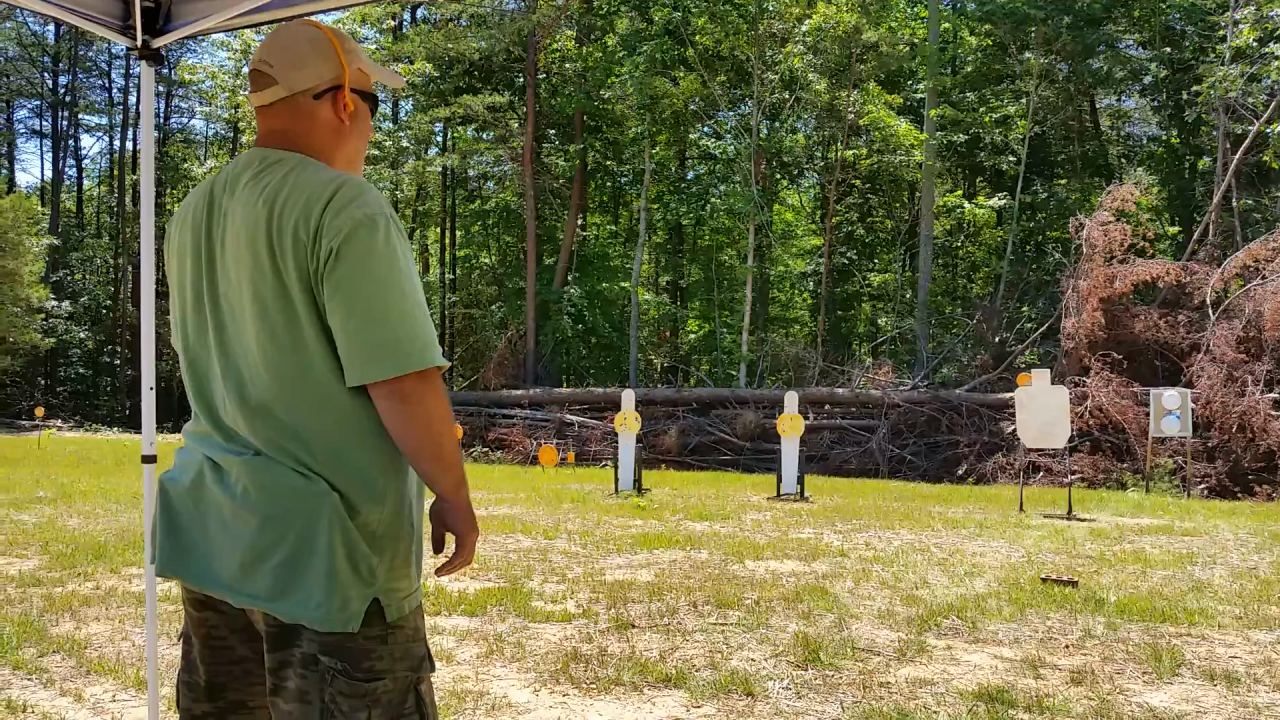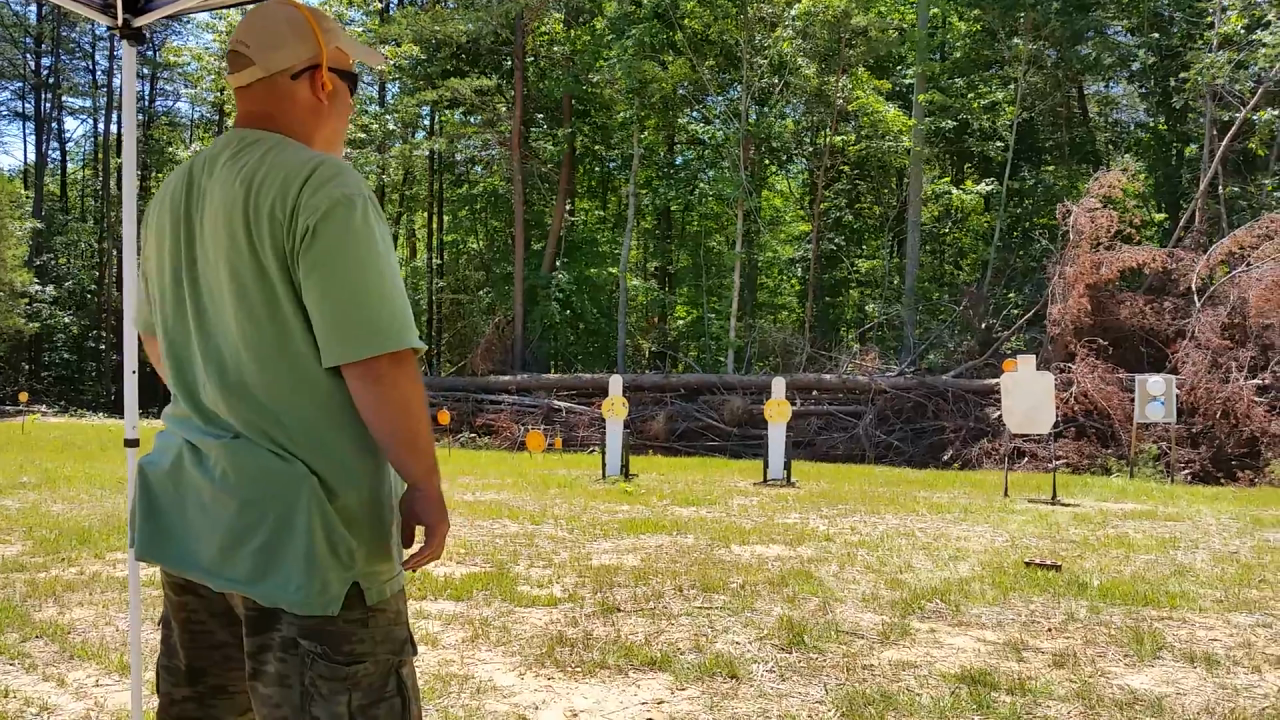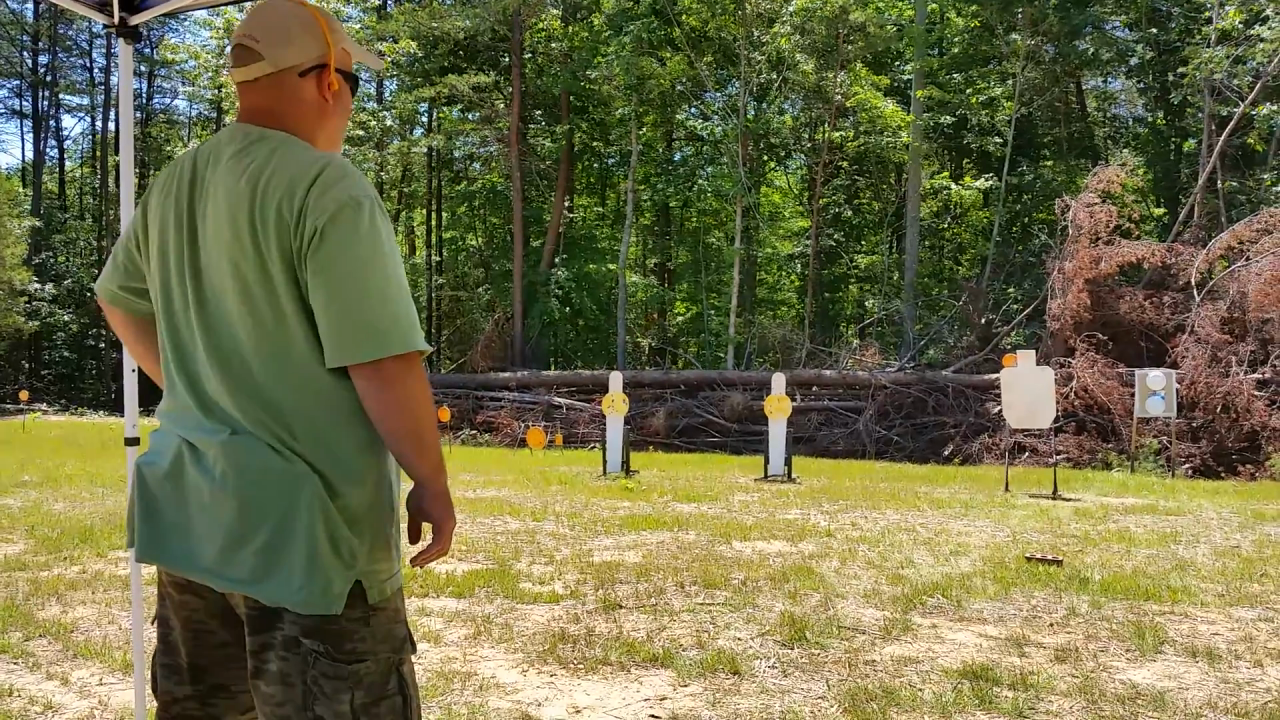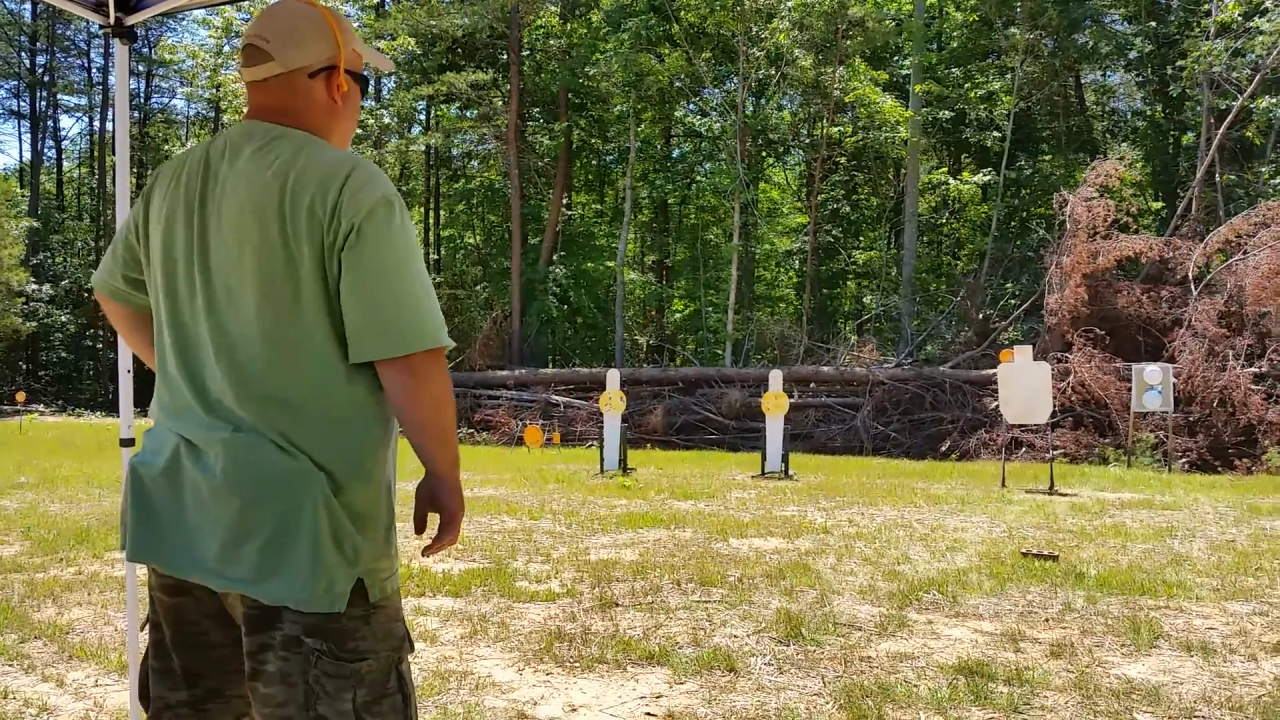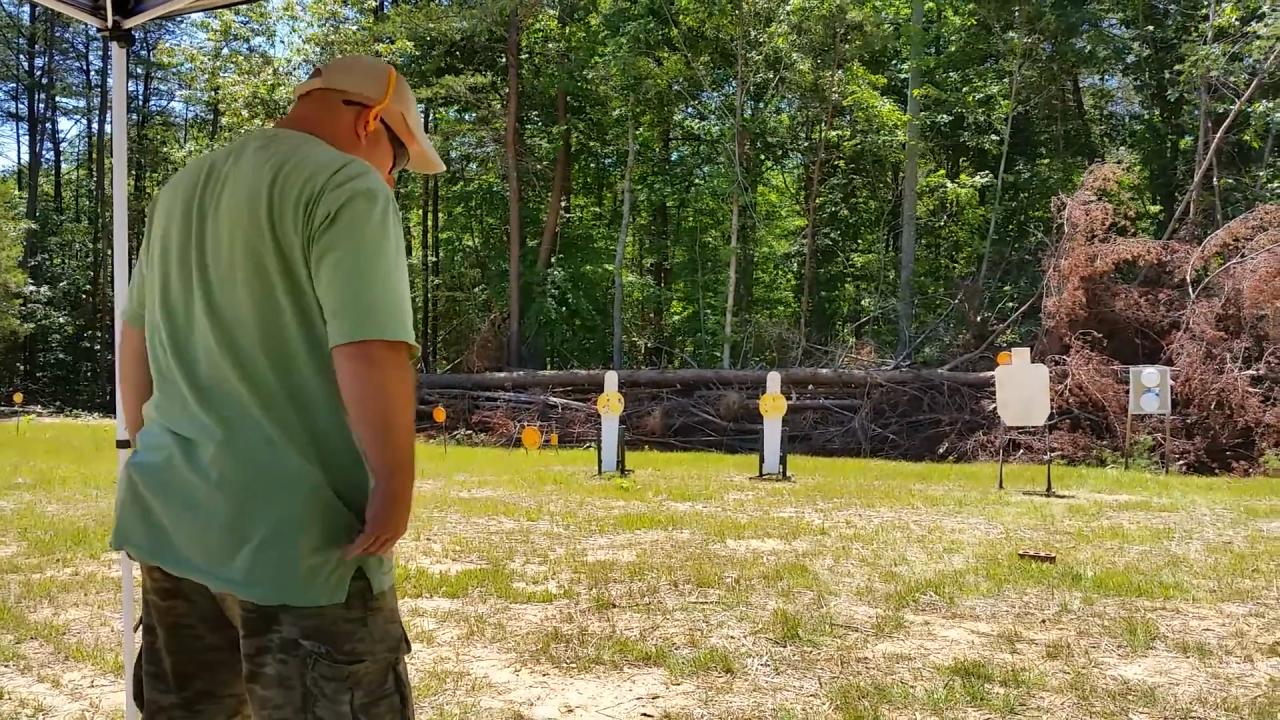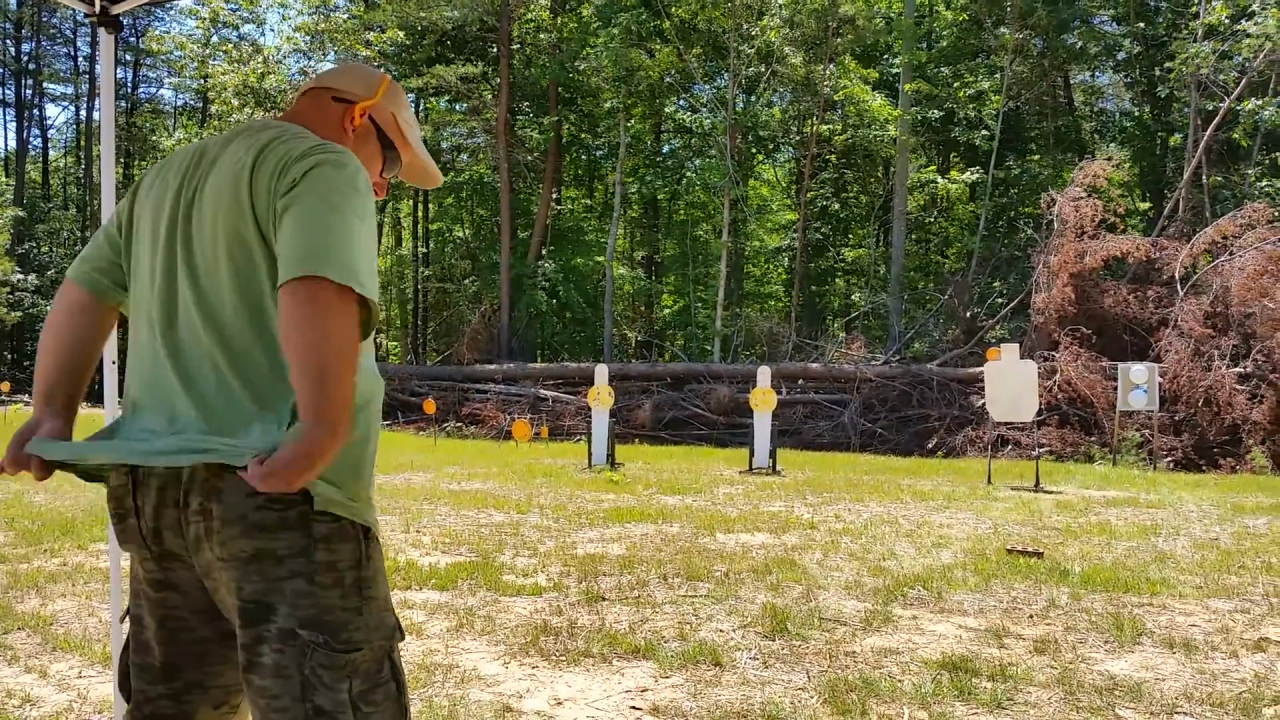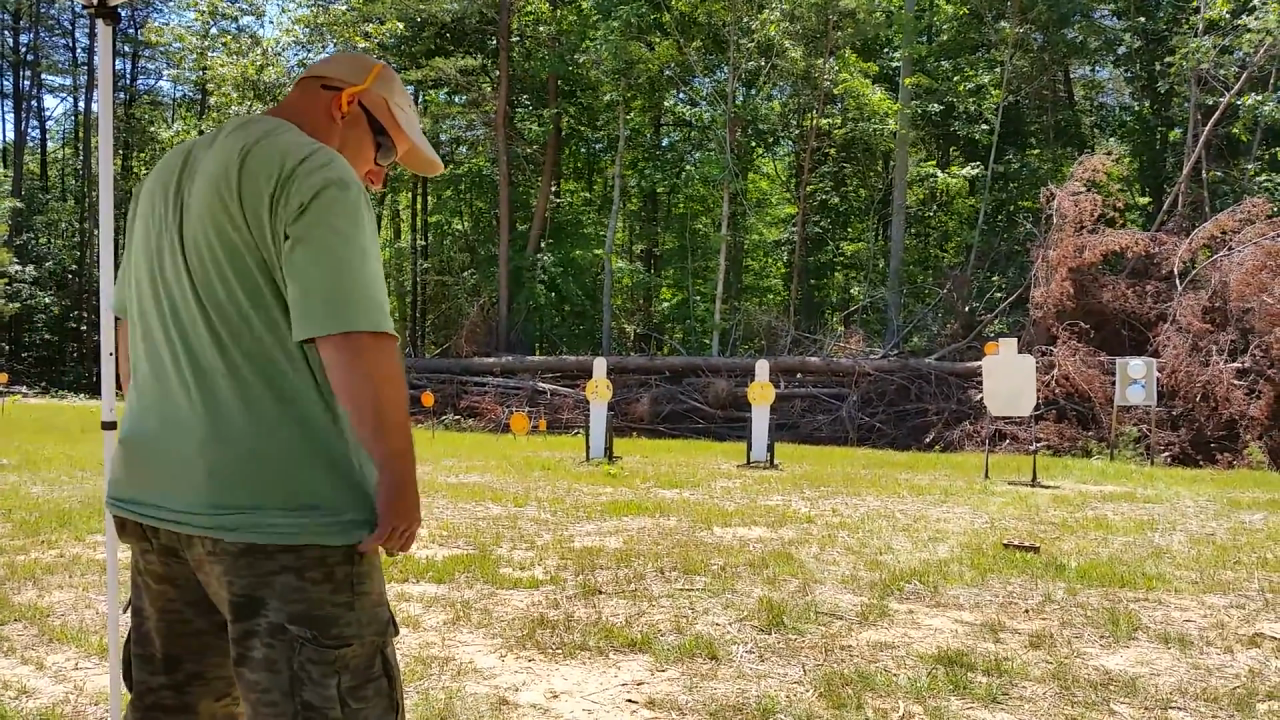
dt=0.5s
person 1, frame 1
left shoulder: (194, 211)
right shoulder: (345, 208)
right elbow: (401, 380)
right wrist: (454, 497)
left hip: (214, 531)
right hip: (325, 544)
person 1, frame 2
left shoulder: (175, 193)
right shoulder: (324, 187)
right elbow: (377, 362)
right wrist: (424, 485)
left hip: (195, 515)
right hip: (307, 527)
person 1, frame 3
left shoulder: (172, 186)
right shoulder: (327, 187)
left elbow: (121, 298)
right elbow: (383, 361)
right wrist: (432, 483)
left hip: (190, 513)
right hip: (304, 526)
person 1, frame 4
left shoulder: (173, 180)
right shoulder: (350, 188)
left elbow: (117, 290)
right elbow: (412, 354)
right wrist: (444, 473)
left hip: (180, 512)
right hip: (302, 527)
person 1, frame 5
left shoulder: (185, 186)
right shoulder: (346, 187)
left elbow: (138, 332)
right elbow: (371, 349)
left wrist: (150, 449)
right wrist: (394, 485)
left hip: (172, 509)
right hip: (294, 526)
person 1, frame 6
left shoulder: (171, 174)
right shoulder: (323, 169)
left elbow: (86, 293)
right elbow: (319, 297)
right wrist: (319, 436)
left hip: (158, 494)
right hip: (278, 501)
person 1, frame 7
left shoulder: (169, 173)
right shoulder: (316, 175)
left elbow: (132, 326)
right elbow: (354, 339)
right wrist: (398, 476)
left hip: (157, 492)
right hip: (279, 506)
